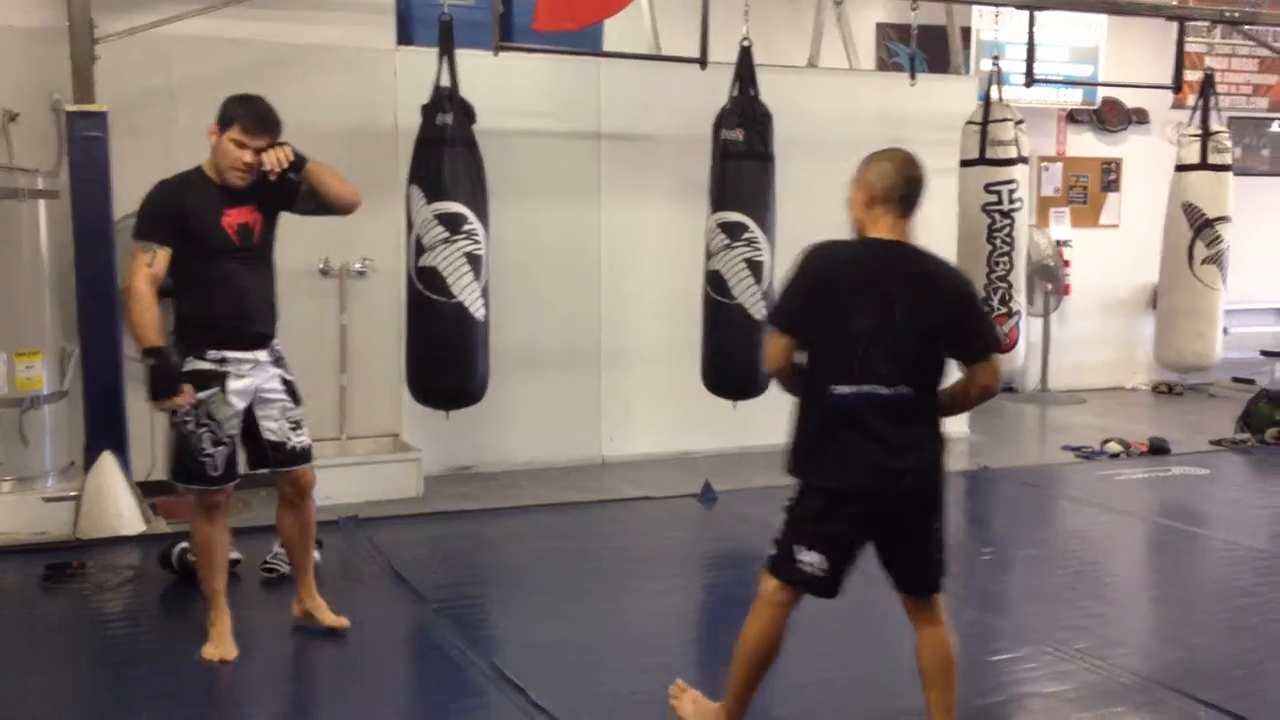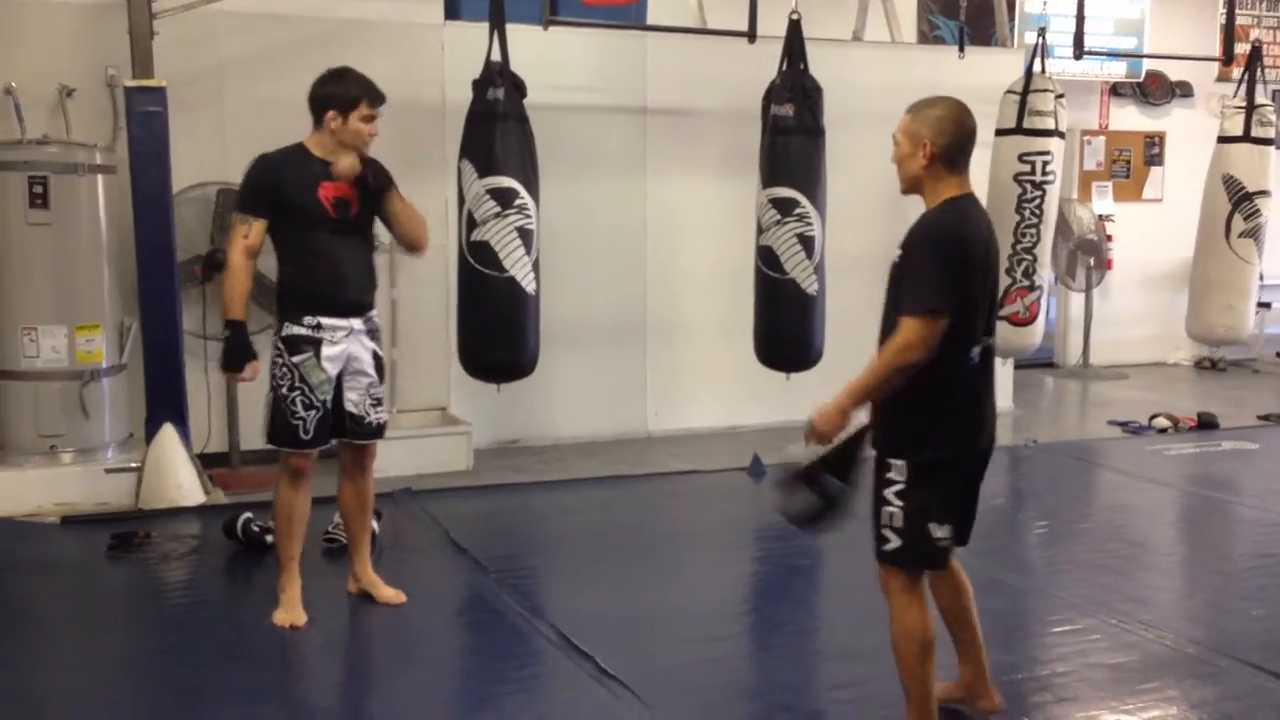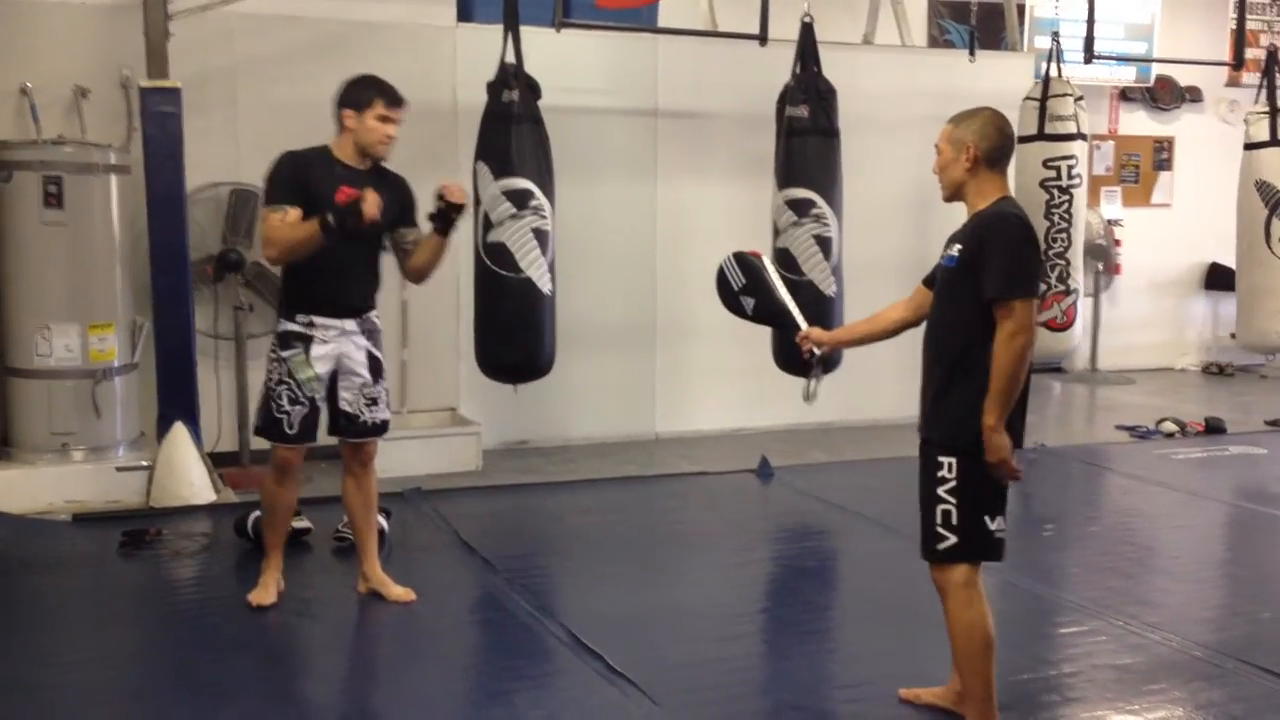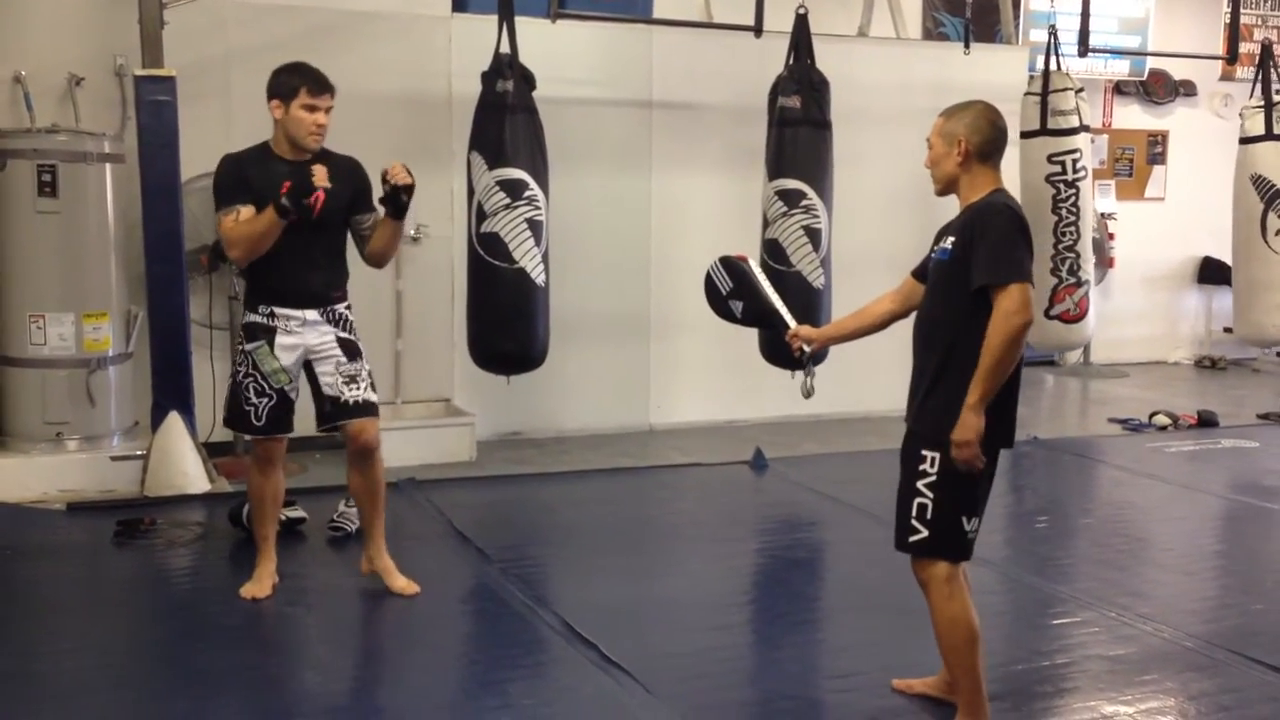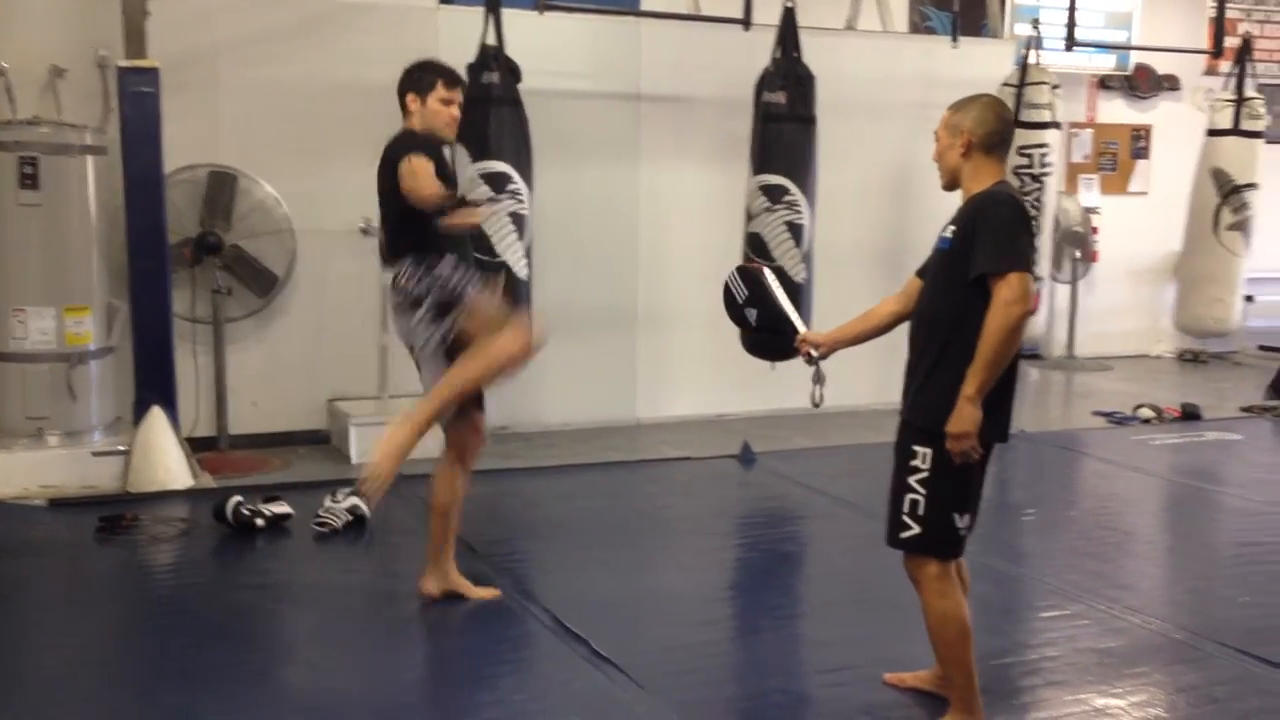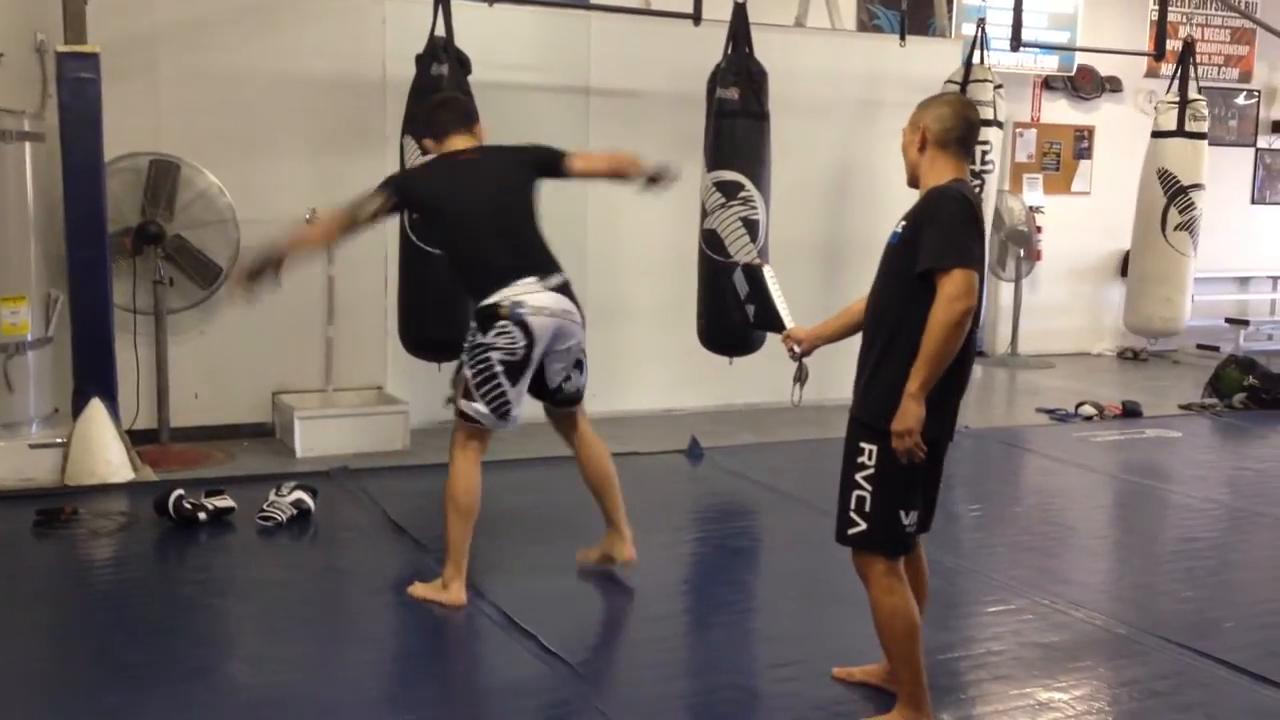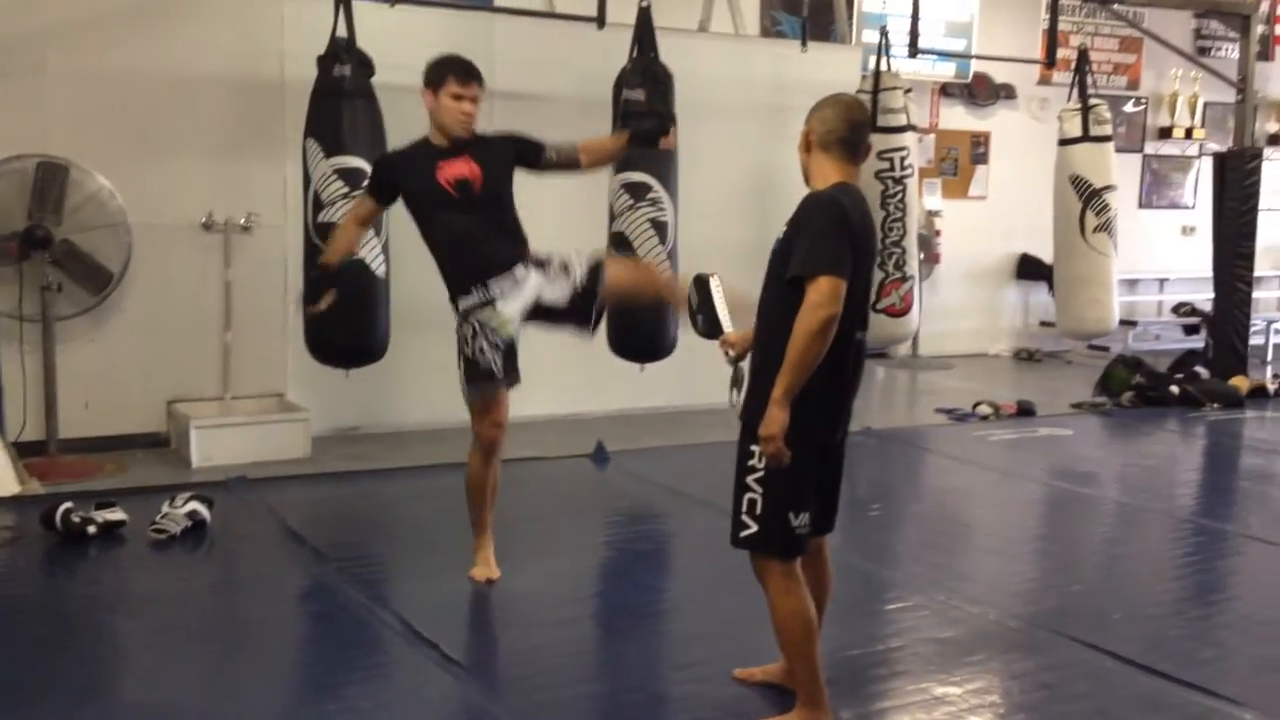
dt=0.7s
person 1, frame 1
left shoulder: (822, 265)
right shoulder: (947, 283)
left elbow: (777, 361)
right elbow: (985, 381)
left hip: (834, 470)
right hip: (913, 474)
left knee: (776, 594)
right knee: (925, 607)
person 1, frame 2
left shoulder: (936, 232)
right shoulder: (968, 221)
left elbow: (913, 344)
left wrist: (844, 406)
right wrist: (871, 388)
left hip: (927, 437)
right hip: (956, 428)
left knee: (901, 577)
right knee: (934, 560)
person 1, frame 3
left shoulder: (1004, 227)
right shoulder: (972, 231)
left elbow: (1017, 330)
right elbow: (912, 309)
left wrist: (995, 425)
right wrist: (832, 338)
left hip: (970, 433)
right hip: (950, 427)
left knee: (954, 571)
right knee: (958, 562)
person 1, frame 4
left shoulder: (996, 217)
right shoulder: (961, 225)
left elbow: (1015, 313)
right elbow: (899, 301)
left wrist: (975, 409)
right wrist: (821, 334)
left hip: (959, 426)
right hip: (937, 420)
left knee: (936, 563)
right knee: (941, 557)
person 1, frame 5
left shoulder: (997, 208)
right shoulder: (969, 215)
left elbow: (1014, 302)
right elbow: (906, 300)
left wrist: (971, 399)
right wrist: (830, 340)
left hip: (954, 418)
right hip: (934, 413)
left knee: (928, 559)
right knee: (941, 552)
person 1, frame 6
left shoulder: (947, 205)
right shoulder: (939, 207)
left elbow: (958, 299)
right elbow: (886, 300)
left wrist: (914, 396)
right wrist: (815, 335)
left hip: (899, 415)
right hip: (897, 409)
left knee: (876, 556)
right knee: (902, 545)
right ankle: (897, 667)
person 1, frame 7
left shoulder: (823, 208)
right shoulder: (852, 208)
left elbow: (823, 308)
left wrist: (779, 401)
right wrist: (747, 339)
left hip: (792, 414)
right hip: (821, 412)
left knee: (773, 557)
right knee: (807, 543)
right ankle: (796, 667)
person 2, frame 1
left shoulder: (268, 189)
right shoulder: (173, 196)
left elbow: (348, 200)
right elbow: (143, 283)
left wrist: (299, 162)
right wrist: (158, 360)
left hip: (266, 359)
right hip: (207, 365)
left knee: (299, 480)
right knee: (213, 497)
left ankle: (307, 596)
right ankle: (219, 620)
person 2, frame 2
left shoulder: (371, 173)
right shoulder: (274, 171)
left elbow: (416, 239)
right elbow: (241, 253)
left wrist: (376, 184)
right wrist: (236, 331)
left hip: (362, 329)
right hip: (305, 332)
left knee: (360, 455)
right knee: (298, 461)
left ankle: (362, 570)
right ankle: (289, 587)
person 2, frame 3
left shoulder: (394, 188)
right shoulder: (297, 168)
left elbow: (415, 268)
right elbow: (273, 245)
left wrist: (443, 224)
right wrist: (337, 221)
left hip: (360, 330)
right hip: (302, 330)
left knee: (361, 453)
right knee: (286, 456)
left ankle: (370, 569)
right ankle: (271, 569)
person 2, frame 4
left shoulder: (346, 172)
right shoulder: (240, 169)
left elbow: (377, 255)
right elbow: (237, 249)
left wrist: (397, 207)
right wrist: (291, 201)
left hip: (331, 320)
right hip: (270, 324)
left knee: (364, 437)
right knee: (267, 449)
left ankle: (376, 554)
right ankle: (266, 563)
person 2, frame 5
left shoulder: (426, 154)
right shoulder: (412, 146)
right elbow: (421, 186)
left wrist: (467, 250)
right wrist: (451, 206)
left hip: (444, 310)
right hip: (428, 276)
left knee: (466, 439)
right knee: (515, 338)
left ankle: (440, 571)
right ankle: (407, 425)
person 2, frame 6
left shoulder: (421, 181)
right shoulder: (518, 158)
left elbow: (343, 221)
right elbow: (608, 163)
left wrist: (276, 257)
right wrist: (649, 172)
left hip: (506, 317)
right hip: (561, 303)
left knee: (469, 445)
right knee: (573, 425)
left ankle: (452, 582)
right ankle: (620, 539)
person 2, frame 7
left shoulder: (500, 149)
right shoulder: (402, 166)
left elbow: (579, 157)
right elbow: (355, 221)
left wrist: (636, 138)
right wrist: (327, 274)
left hip: (531, 277)
right hip: (483, 306)
left knee: (637, 280)
right knee: (490, 431)
right ankle: (483, 546)
